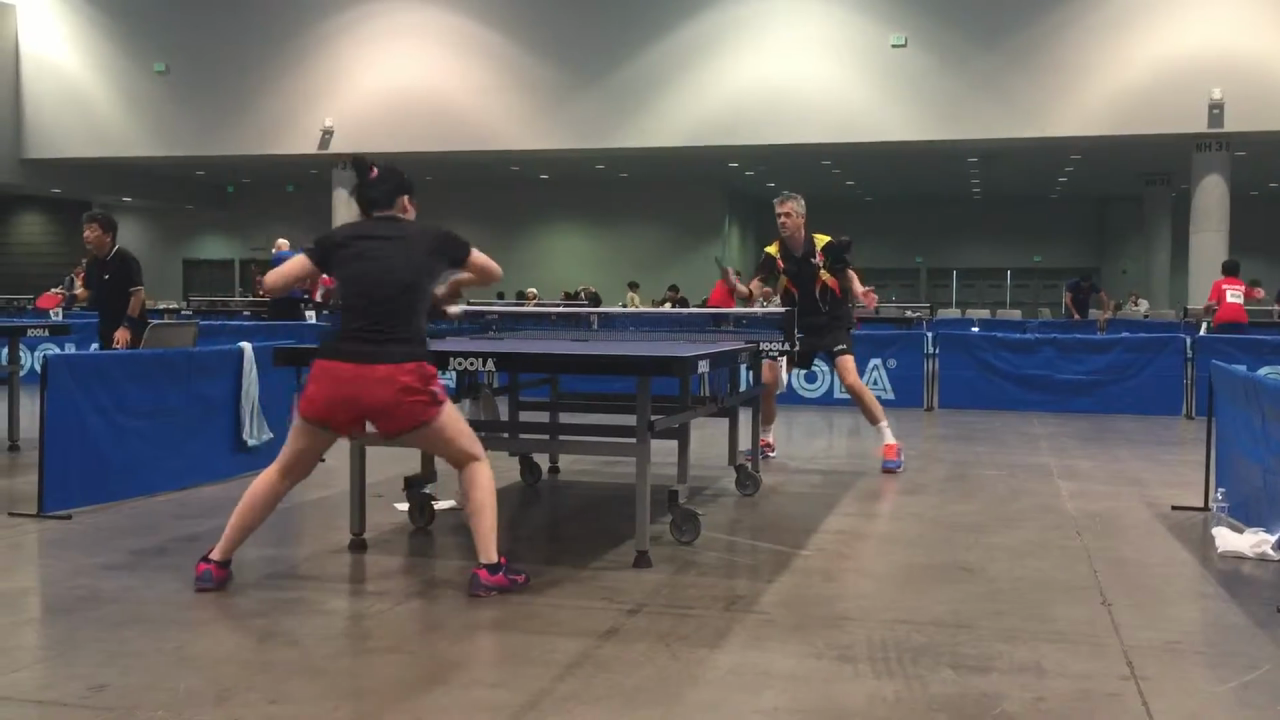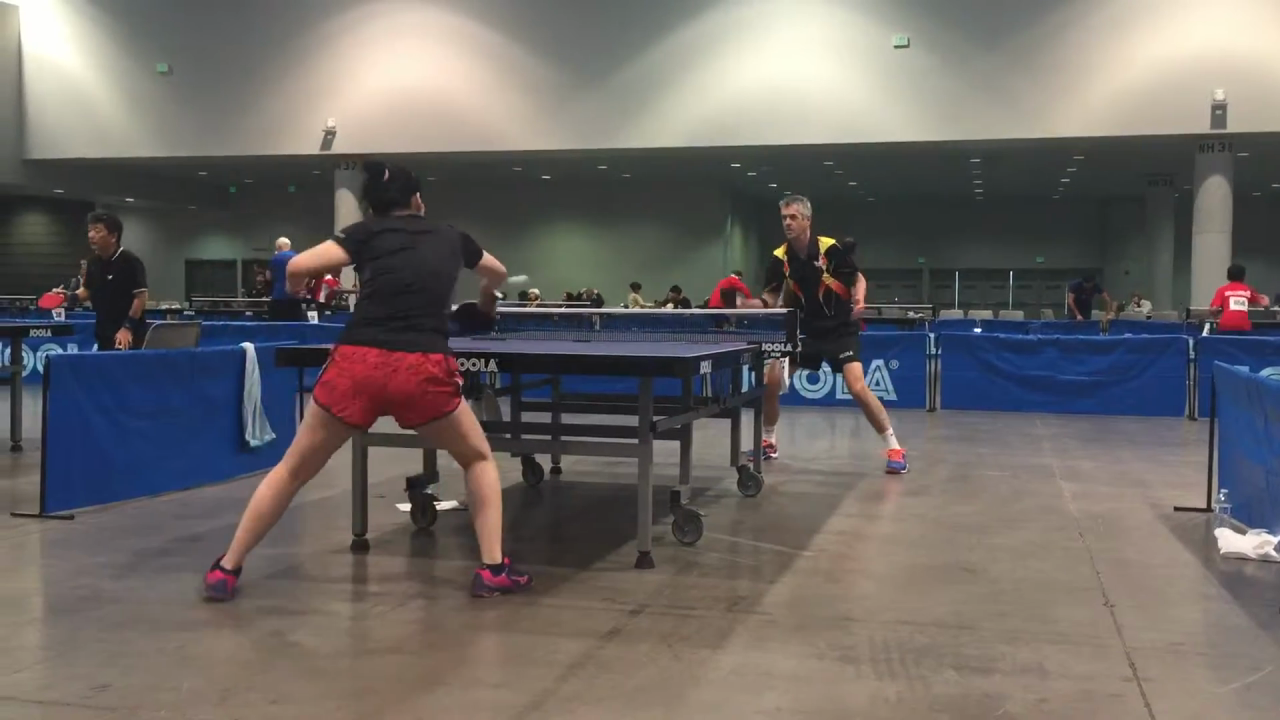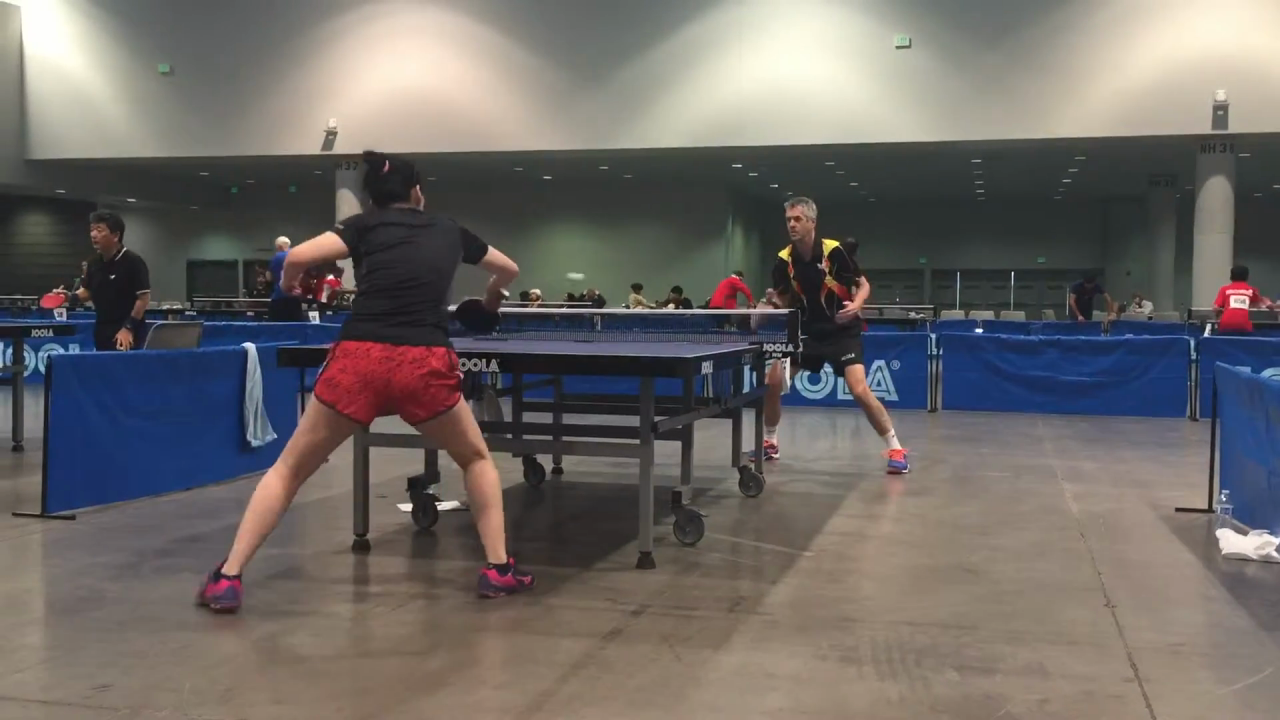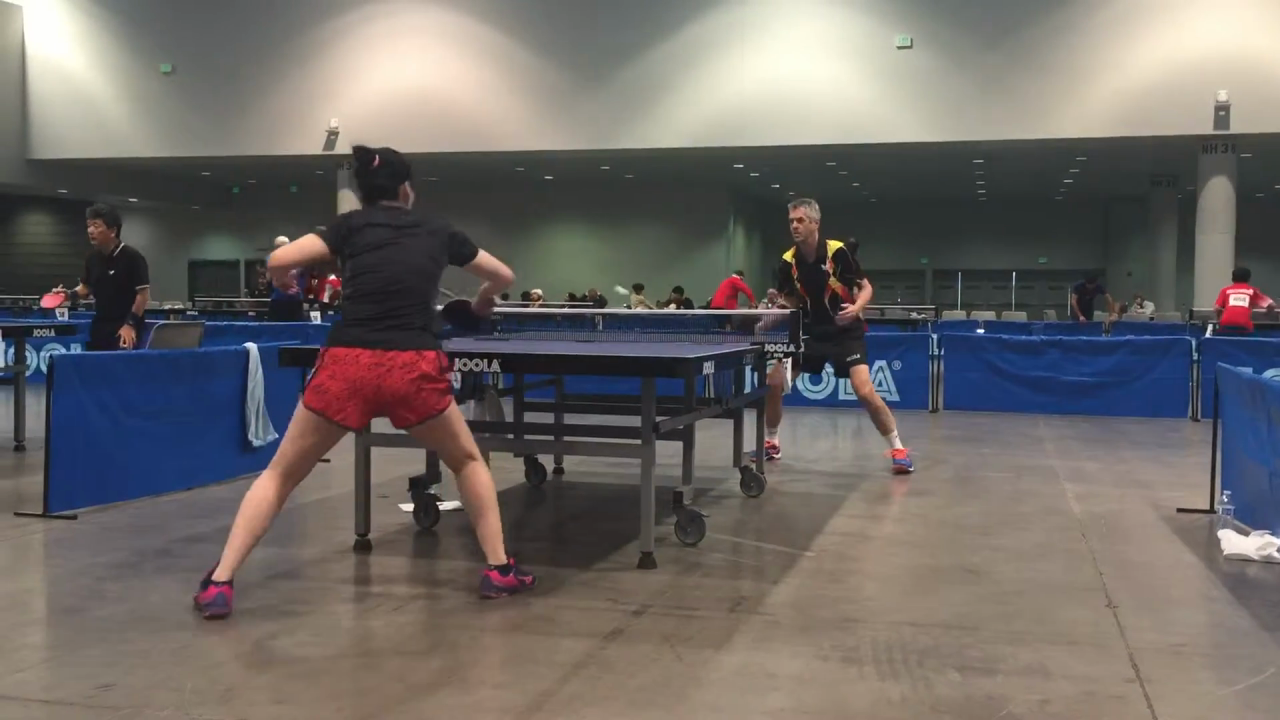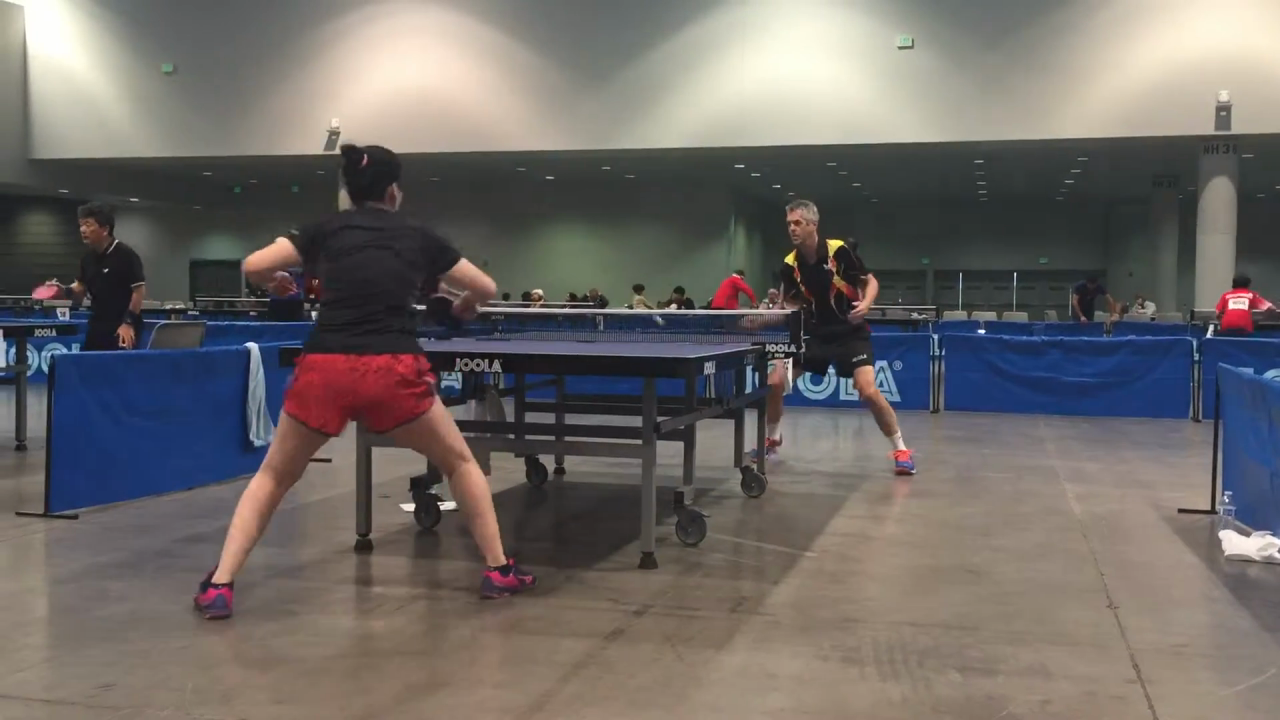
dt=0.1s
person 1, frame 1
left shoulder: (344, 237)
right shoulder: (435, 238)
left elbow: (273, 283)
right elbow: (493, 272)
left wrist: (294, 281)
right wrist: (457, 285)
left hip: (336, 376)
right hip: (402, 379)
left knee: (286, 470)
right knee: (471, 459)
left ankle: (214, 563)
right ankle: (490, 569)
person 1, frame 2
left shoulder: (366, 232)
right shoulder: (449, 236)
left elbow: (298, 267)
right elbow: (498, 274)
left wrist: (294, 285)
right wrist: (486, 298)
left hip: (357, 365)
right hip: (425, 370)
left knee: (293, 469)
right knee: (478, 458)
left ankle: (224, 571)
right ankle: (493, 569)
person 1, frame 3
left shoulder: (366, 225)
right shoulder: (449, 230)
left elbow: (298, 257)
right elbow: (509, 269)
left wrist: (290, 279)
right wrist: (493, 292)
left hip: (357, 360)
right hip: (425, 365)
left knee: (289, 470)
right knee: (477, 458)
left ankle: (227, 578)
right ankle: (498, 568)
person 1, frame 4
left shoulder: (352, 225)
right shoulder: (438, 231)
left elbow: (279, 260)
right elbow: (503, 276)
left wrist: (282, 280)
right wrist: (485, 298)
left hip: (347, 365)
right hip: (415, 369)
left knee: (280, 474)
right knee: (468, 461)
left ankle: (219, 584)
right ankle: (499, 569)
person 1, frame 5
left shoulder: (326, 229)
right shoulder: (419, 236)
left elbow: (253, 267)
right elbow: (486, 289)
left wrist: (278, 281)
right wrist: (465, 305)
left hip: (324, 370)
right hip: (394, 373)
left knee: (273, 476)
right knee: (460, 463)
left ankle: (219, 586)
right ankle: (500, 570)
person 2, frame 1
left shoulder: (826, 246)
right shoulder: (771, 255)
left elbow: (847, 272)
right elbow: (752, 295)
left wrist: (859, 292)
right wrist: (734, 285)
left hip: (833, 324)
right hip: (798, 327)
left knee: (851, 381)
right knee: (767, 383)
left ankle: (890, 444)
right ankle: (766, 442)
person 2, frame 2
left shoulder: (831, 249)
right shoulder: (780, 258)
left elbow: (857, 280)
right elbow: (770, 301)
left wrist: (858, 301)
right wrist: (747, 304)
left hip: (840, 329)
right hip: (804, 330)
left knee: (858, 388)
right knee: (769, 382)
left ankle: (894, 448)
right ankle: (768, 442)
person 2, frame 3
left shoulder: (834, 251)
right shoulder: (784, 260)
left elbow: (863, 285)
right elbow: (782, 302)
left wrist: (856, 306)
left hip: (842, 331)
right hip: (806, 332)
left knee: (859, 391)
right knee: (771, 384)
left ankle: (896, 450)
right ankle: (770, 443)
person 2, frame 4
left shoulder: (838, 252)
right shoulder: (788, 262)
left elbow: (865, 287)
right elbow: (789, 305)
left wrist: (856, 308)
left hip: (845, 333)
right hip: (809, 333)
left knee: (864, 391)
right knee: (772, 385)
left ankle: (898, 449)
right ankle: (771, 444)
person 2, frame 5
left shoulder: (839, 251)
right shoulder: (790, 265)
left elbow: (870, 282)
right elbow: (791, 309)
left wrist: (865, 303)
left hip: (850, 333)
right hip: (813, 333)
left knee: (869, 392)
right knee: (773, 384)
left ankle: (901, 450)
right ankle: (772, 436)
person 3, frame 1
left shoulder: (126, 260)
right shoulder: (92, 262)
left elbow: (138, 294)
right elbow: (87, 291)
left wrist: (126, 326)
right wrist: (69, 295)
left hip: (128, 331)
right hip: (107, 330)
person 3, frame 2
left shoulder: (130, 261)
right shoulder: (94, 262)
left elbow: (141, 297)
right elbow: (87, 291)
left wrist: (127, 327)
right wrist: (70, 295)
left hip: (127, 332)
right hip: (104, 331)
person 3, frame 3
left shoulder: (133, 262)
right shoulder: (94, 263)
left elbow: (144, 298)
right elbow: (86, 292)
left wrist: (128, 328)
right wrist: (70, 296)
left hip: (125, 332)
right hip: (103, 330)
person 3, frame 4
left shoulder: (132, 257)
right shoulder: (93, 258)
left elbow: (144, 293)
right elbow: (86, 288)
left wrist: (130, 324)
right wrist: (69, 294)
left hip: (125, 328)
right hip: (100, 327)
person 3, frame 5
left shoulder: (126, 255)
right shoulder: (88, 257)
left elbow: (139, 290)
right elbow: (81, 288)
left wrist: (128, 322)
right wrist: (64, 289)
left hip: (123, 327)
right hip: (98, 325)
